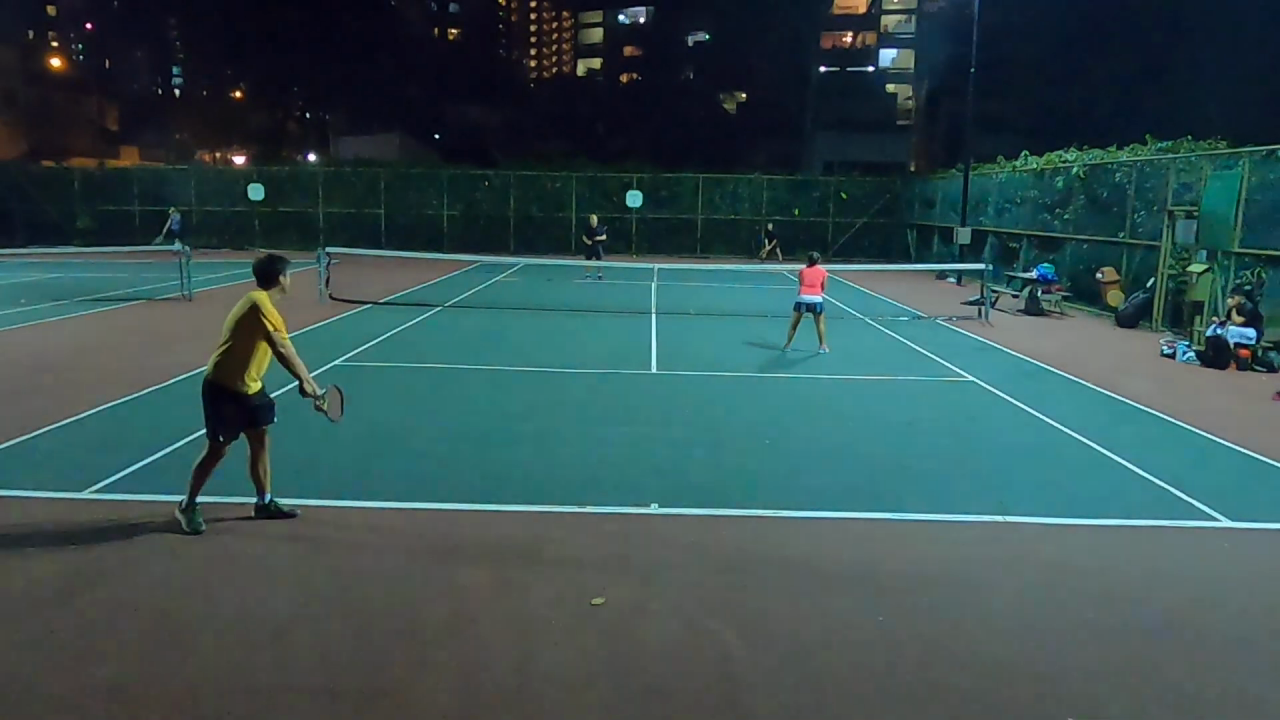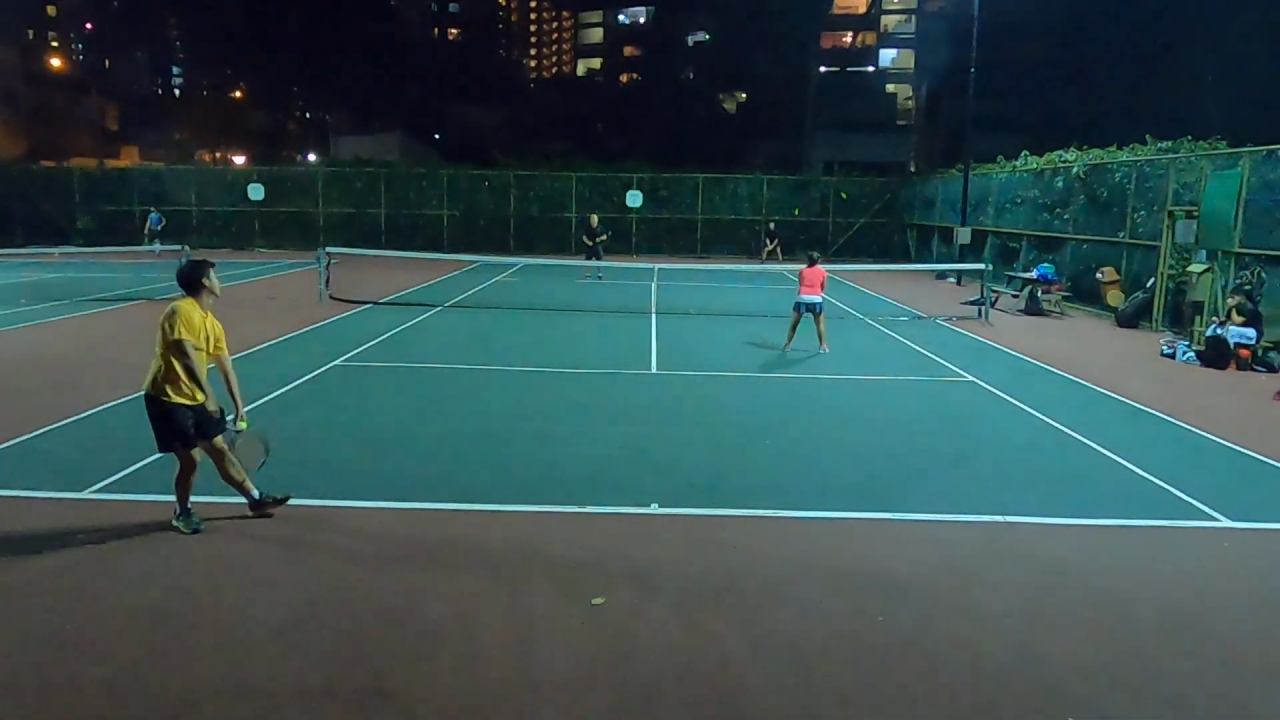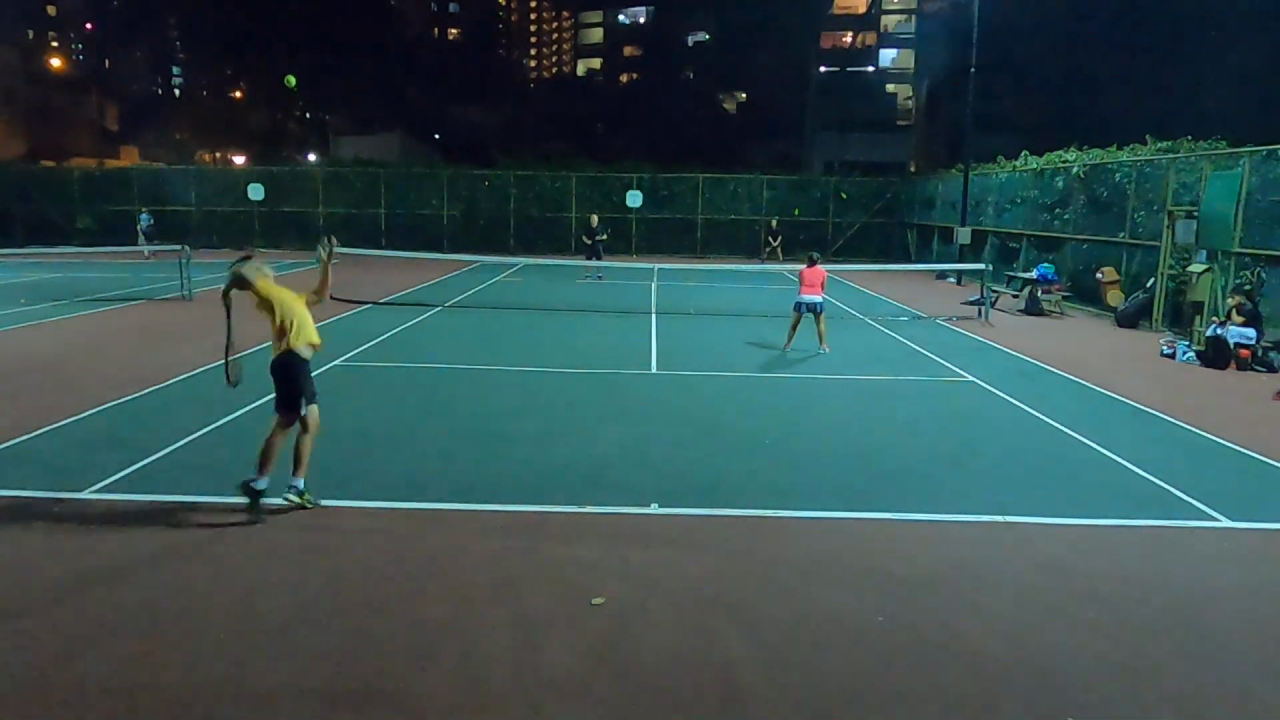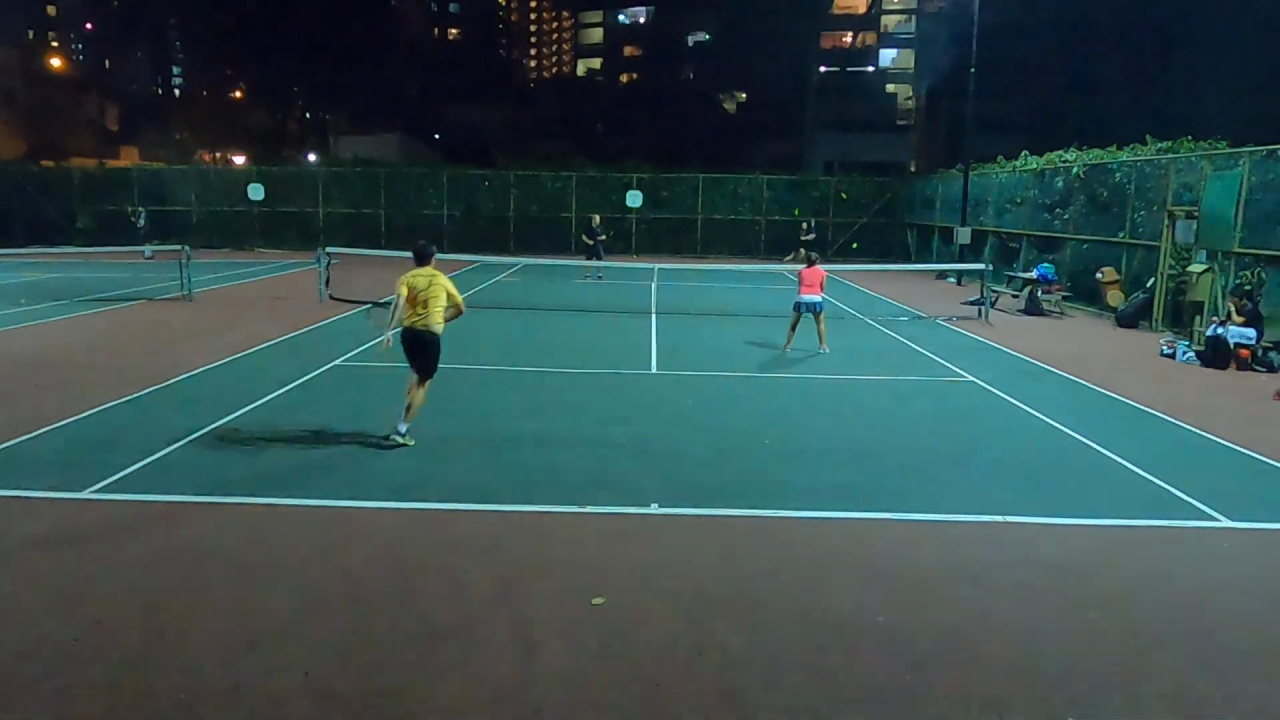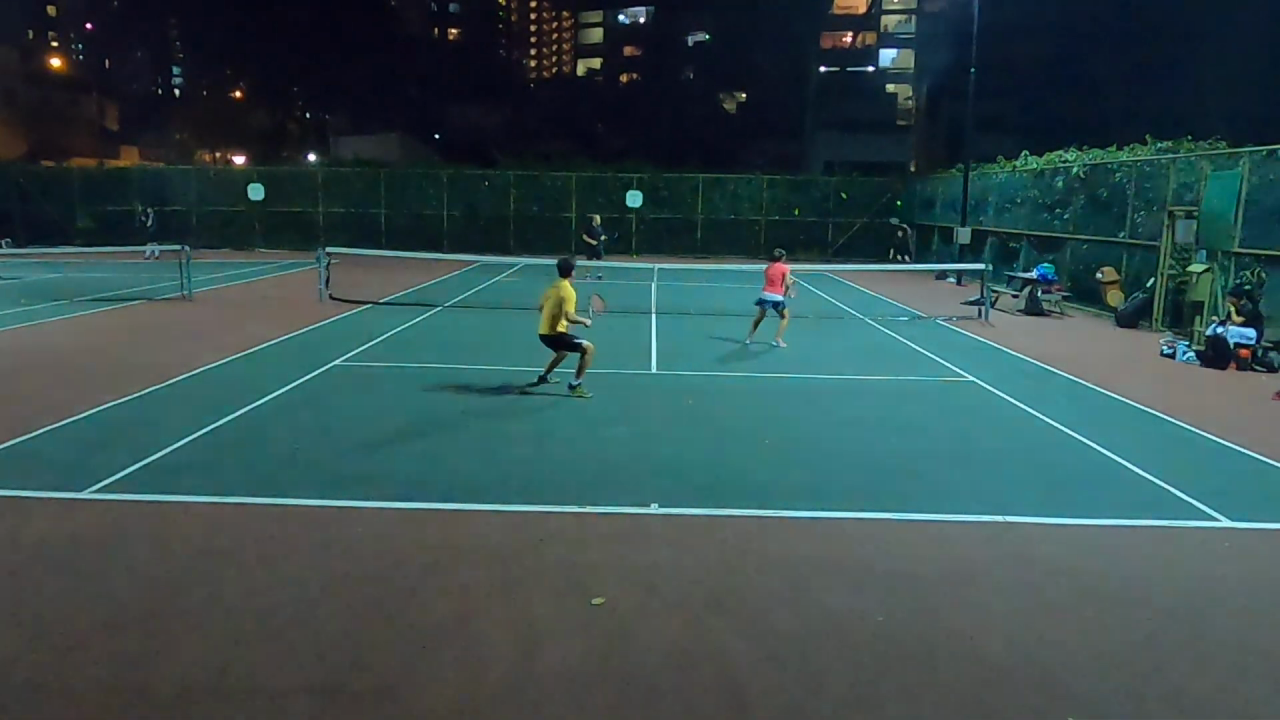
dt=1s
person 1, frame 1
left shoulder: (266, 307)
right shoulder: (257, 302)
left elbow: (287, 350)
right elbow: (280, 349)
left wrist: (309, 383)
right wrist: (304, 381)
left hip: (250, 388)
right hip: (223, 387)
left knee: (260, 443)
right knee: (217, 449)
left ankle: (264, 503)
right ankle: (188, 506)
person 1, frame 2
left shoulder: (213, 324)
right shoulder: (180, 311)
left elbow: (226, 366)
right elbow: (188, 358)
left wrist: (239, 405)
right wrist: (209, 395)
left hip: (196, 399)
right hip: (167, 400)
left knee: (221, 450)
right knee: (190, 459)
left ankle: (257, 499)
right ankle: (182, 512)
person 1, frame 3
left shoulder: (286, 296)
right shoulder: (265, 290)
left elbow: (321, 294)
right elbow: (244, 272)
left wrist: (327, 260)
left hip: (297, 365)
right hip: (292, 361)
left knee: (310, 425)
right knee: (284, 423)
left ankle: (297, 488)
right ankle: (258, 484)
person 1, frame 4
left shoulder: (406, 278)
right shoulder: (443, 280)
left elbow: (399, 304)
right elbow: (460, 308)
left wrist: (389, 330)
left hip: (409, 332)
right hip: (430, 334)
left knee: (418, 374)
right knee: (422, 383)
left ankle: (403, 424)
right ankle: (401, 430)
person 1, frame 5
left shoulder: (553, 288)
right shoulder: (568, 292)
left elbow: (542, 307)
right elbow: (569, 317)
right wrist: (585, 321)
left hip: (544, 333)
right hip: (554, 334)
left knee: (563, 352)
right knee: (588, 349)
left ankle: (544, 377)
right ankle: (575, 385)
